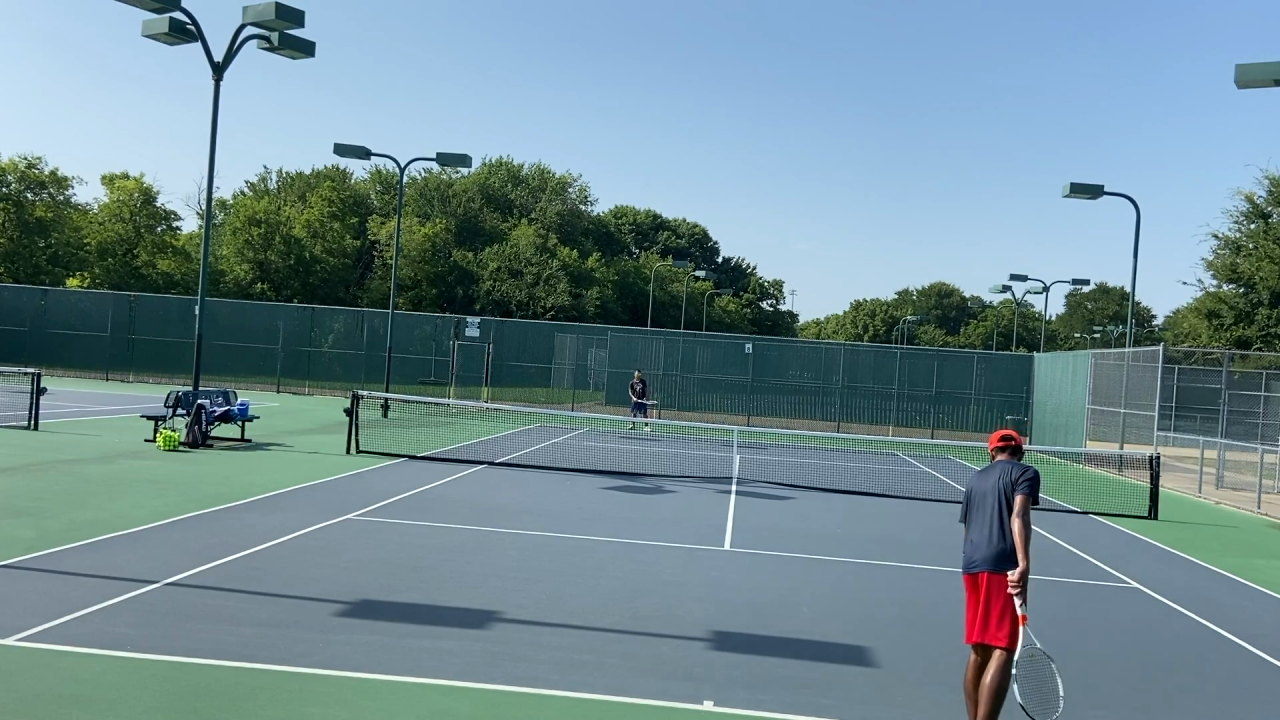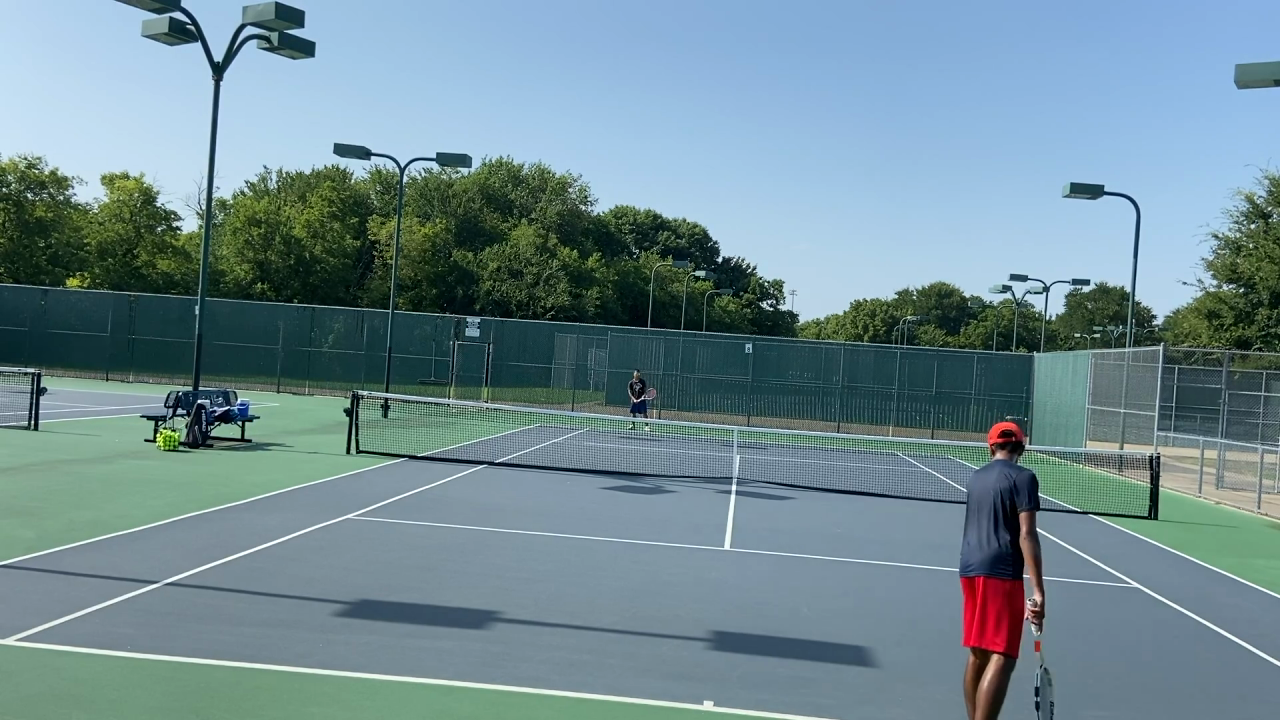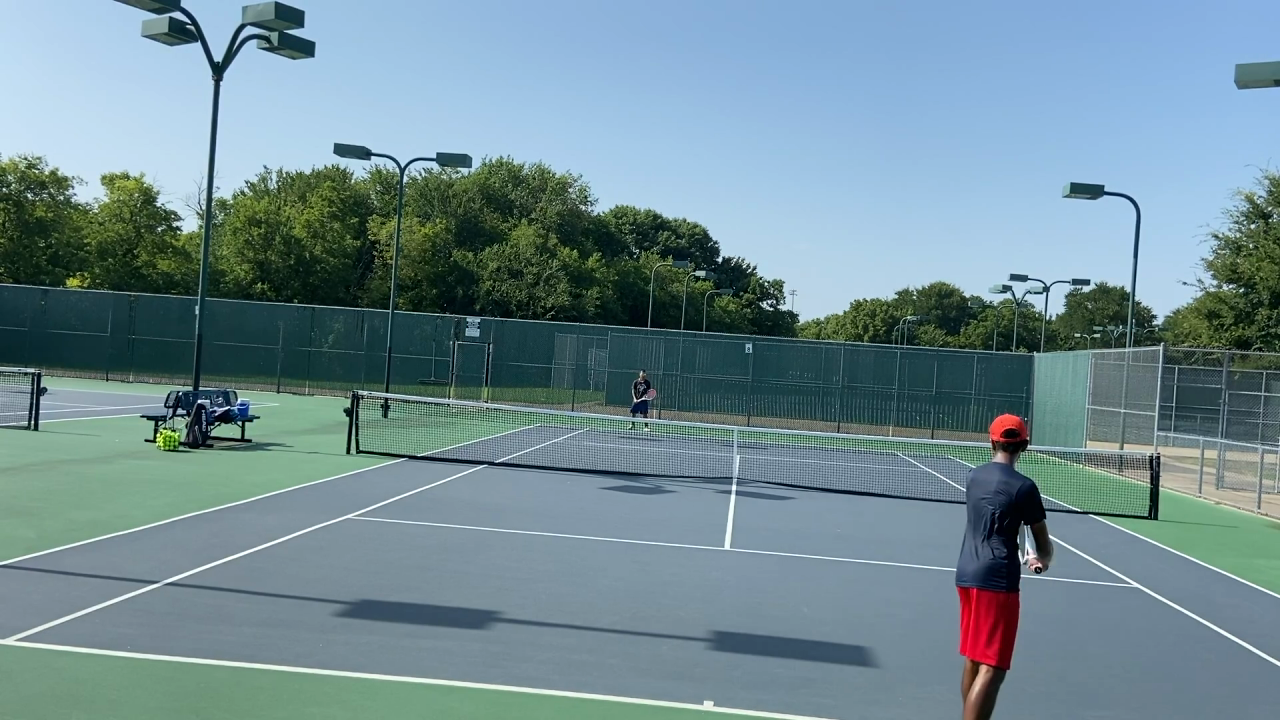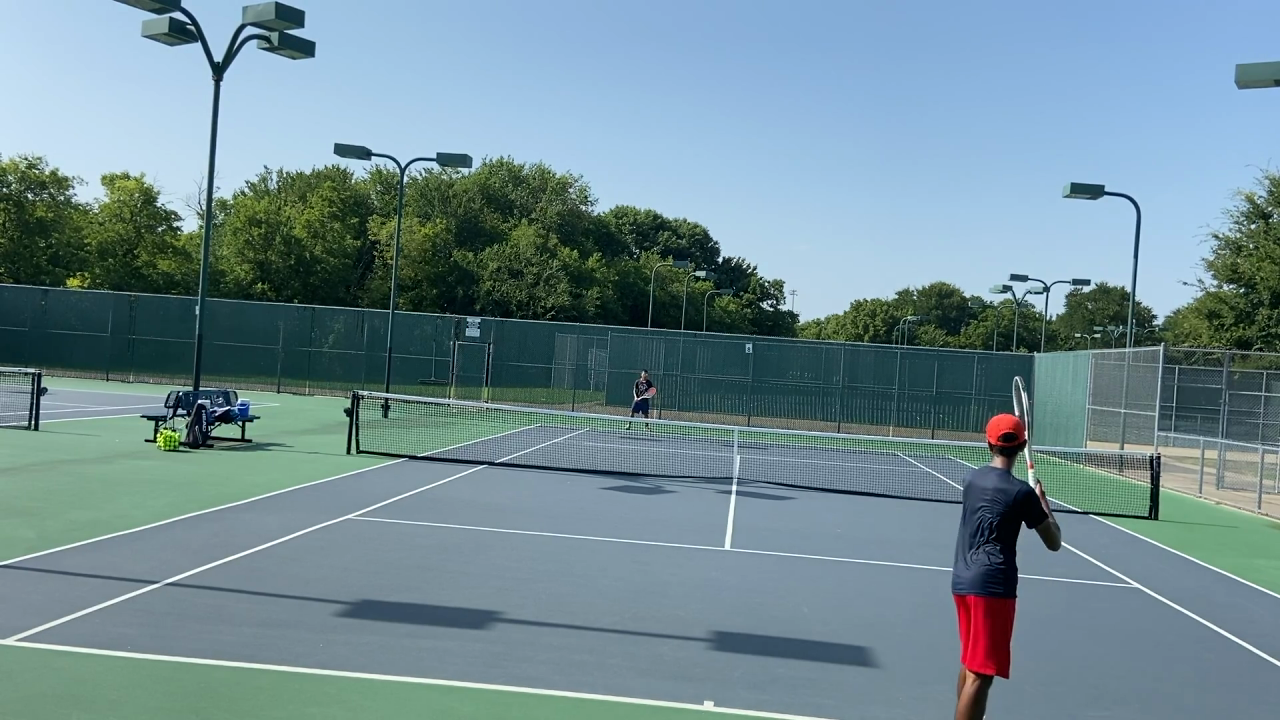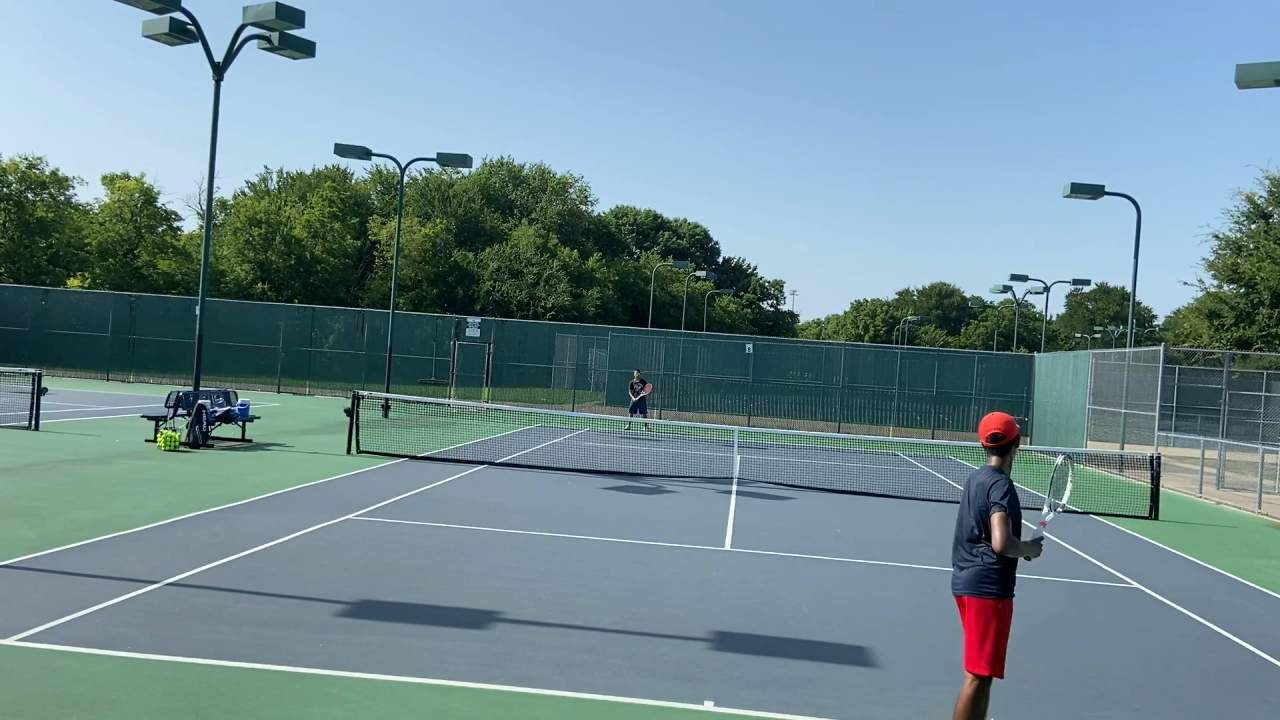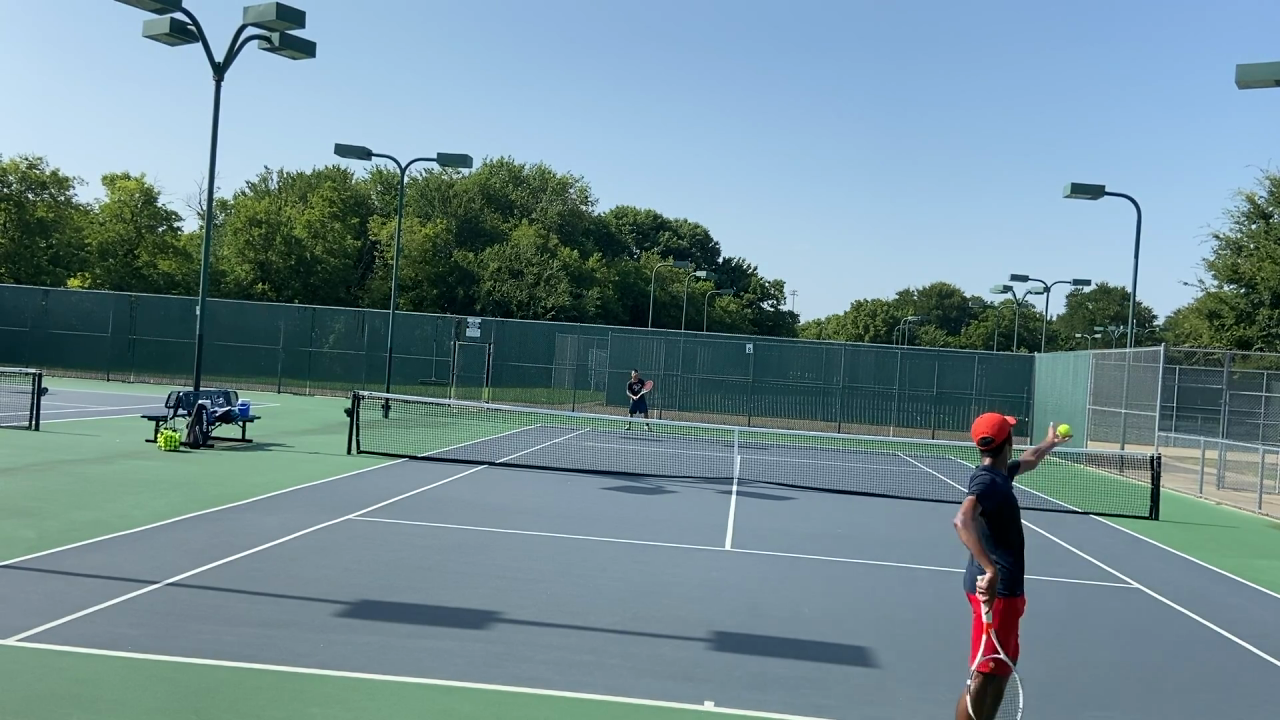
dt=0.3s
person 1, frame 1
left shoulder: (976, 479)
right shoulder: (1025, 473)
right elbow: (1018, 516)
right wrist: (1023, 565)
left hip: (972, 565)
right hip: (1002, 567)
left knee: (979, 651)
right knee: (1003, 653)
person 1, frame 2
left shoulder: (976, 477)
right shoulder: (1023, 477)
right elbow: (1027, 535)
right wrist: (1038, 590)
left hip: (970, 567)
right hip: (1001, 571)
left knee: (978, 653)
right knee: (1001, 658)
person 1, frame 3
left shoulder: (974, 476)
right shoulder: (1023, 486)
right elbow: (1043, 545)
right wrist: (1043, 560)
left hip: (967, 575)
right hip: (997, 580)
left knee: (974, 660)
right knee: (991, 669)
person 1, frame 4
left shoulder: (971, 479)
right shoulder: (1021, 492)
right elbow: (1054, 543)
right wrist: (1043, 504)
left hip: (963, 581)
right hip: (993, 586)
left knee: (971, 665)
right knee: (981, 675)
person 1, frame 5
left shoulder: (977, 478)
right shoulder: (1001, 484)
right elbow: (1001, 544)
right wrist: (1031, 548)
left hip: (967, 582)
right hip: (986, 587)
left knee: (982, 669)
right knee: (979, 675)
person 1, frame 6
left shoulder: (1000, 473)
right shoulder: (985, 479)
left elbow: (1027, 460)
right elbow: (962, 521)
left wrist: (1048, 443)
right wrist: (989, 568)
left hip: (1004, 588)
right hip: (994, 590)
left knee: (1002, 666)
right knee: (985, 675)
